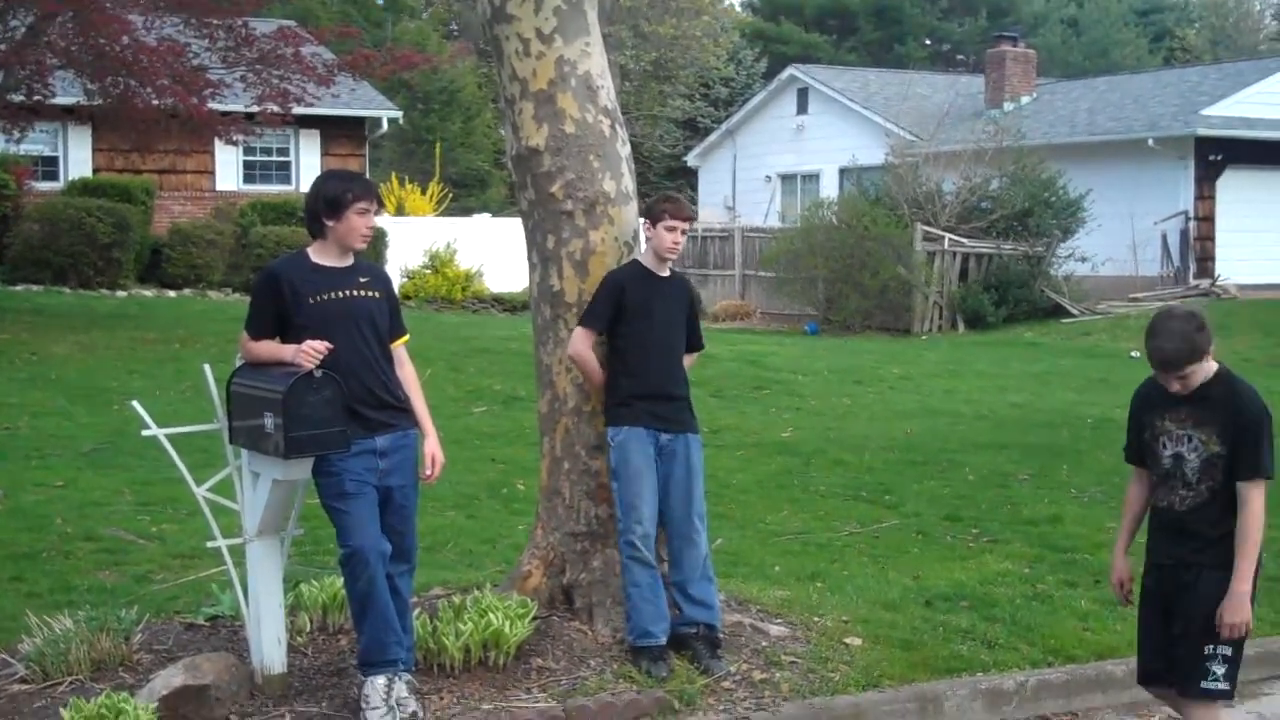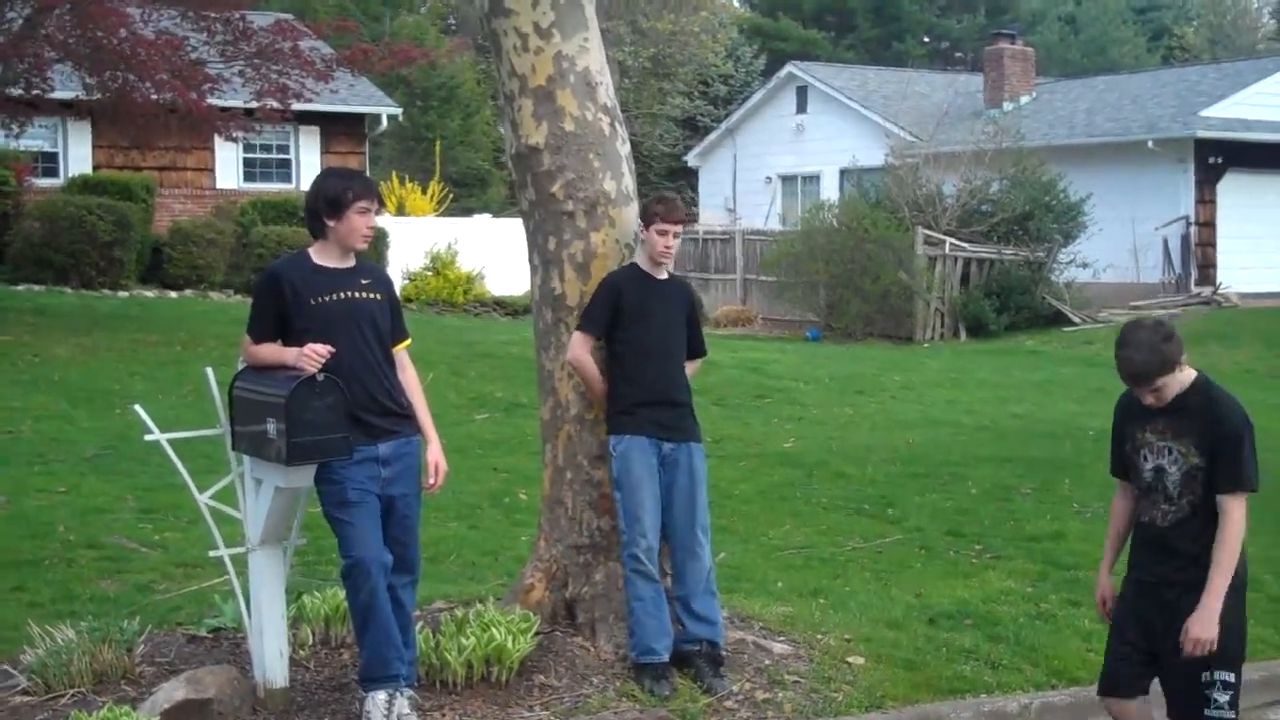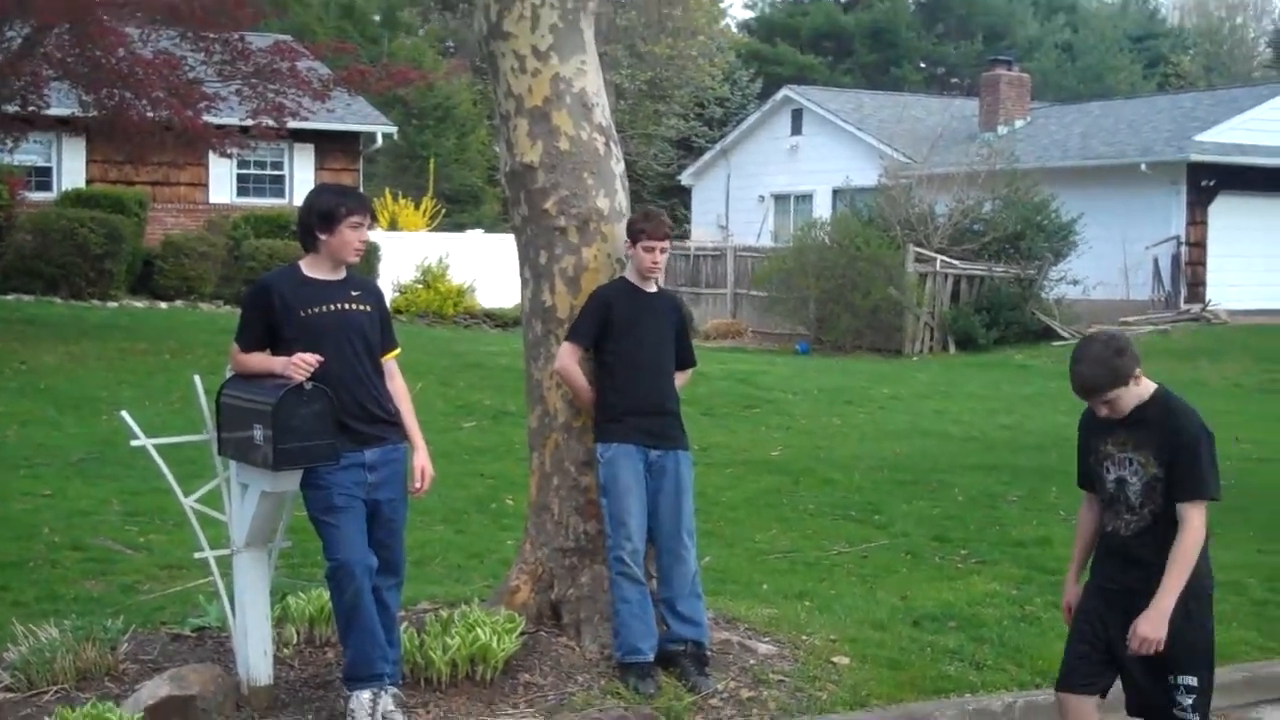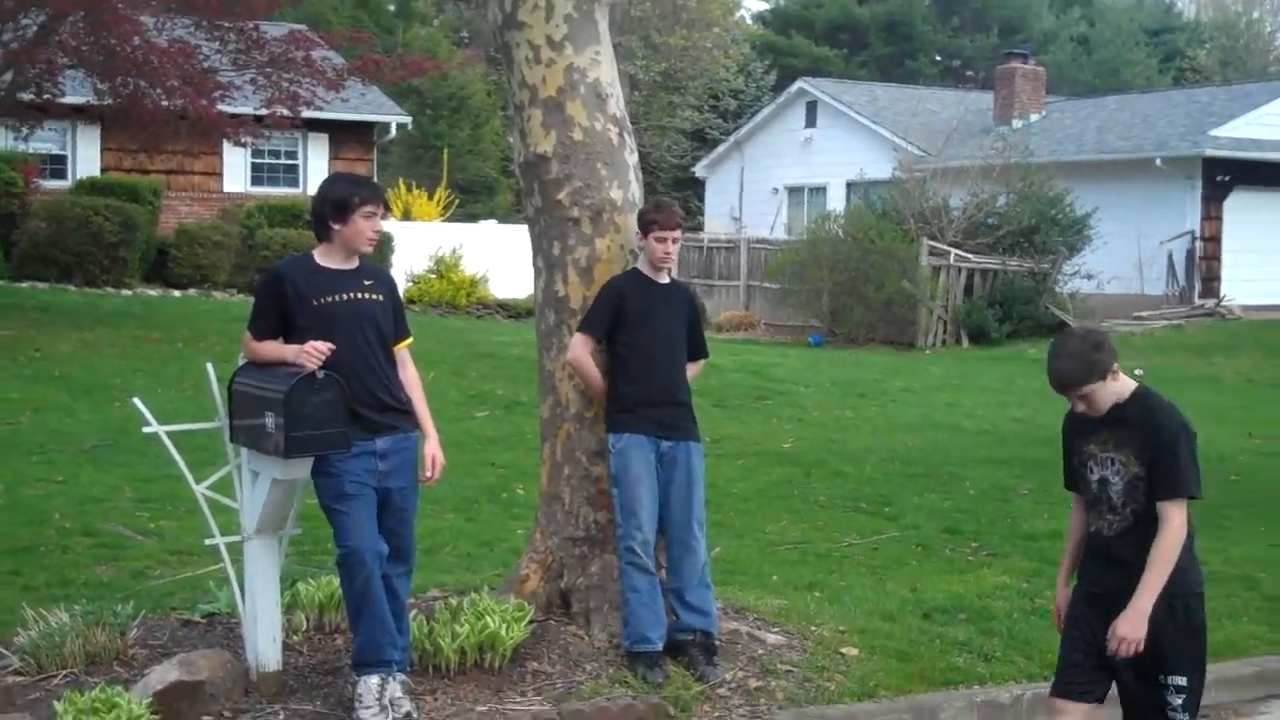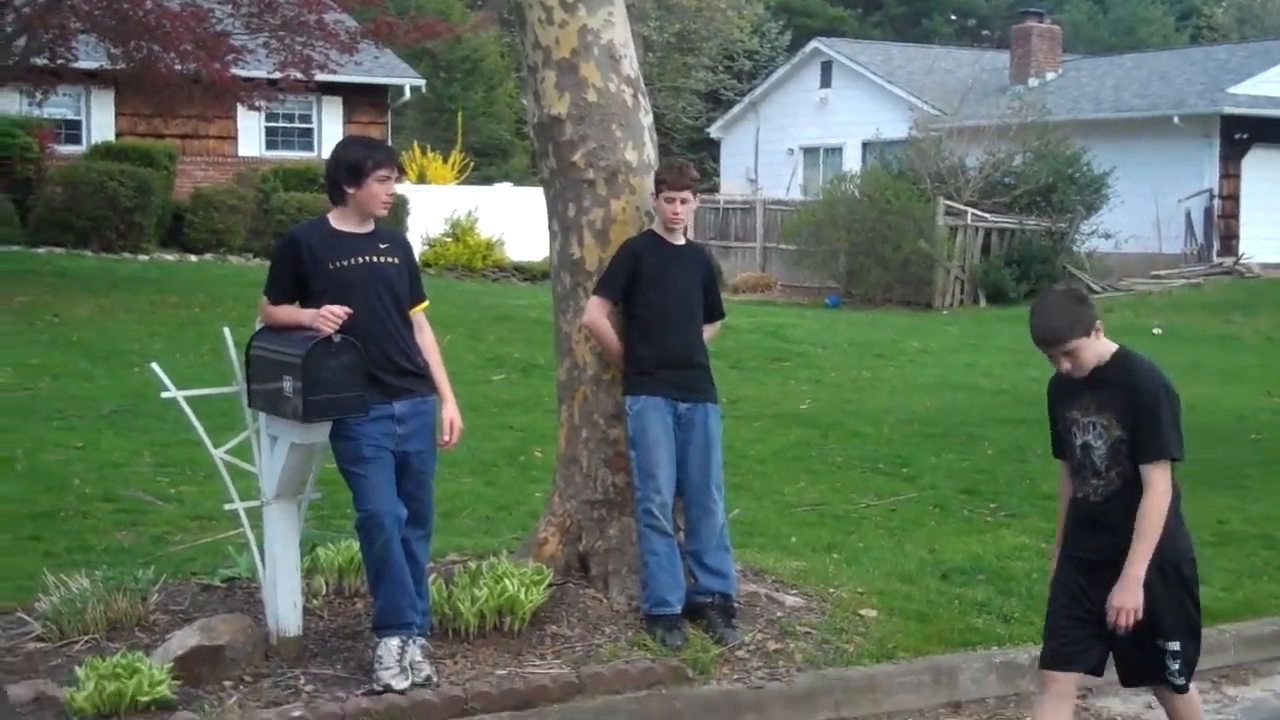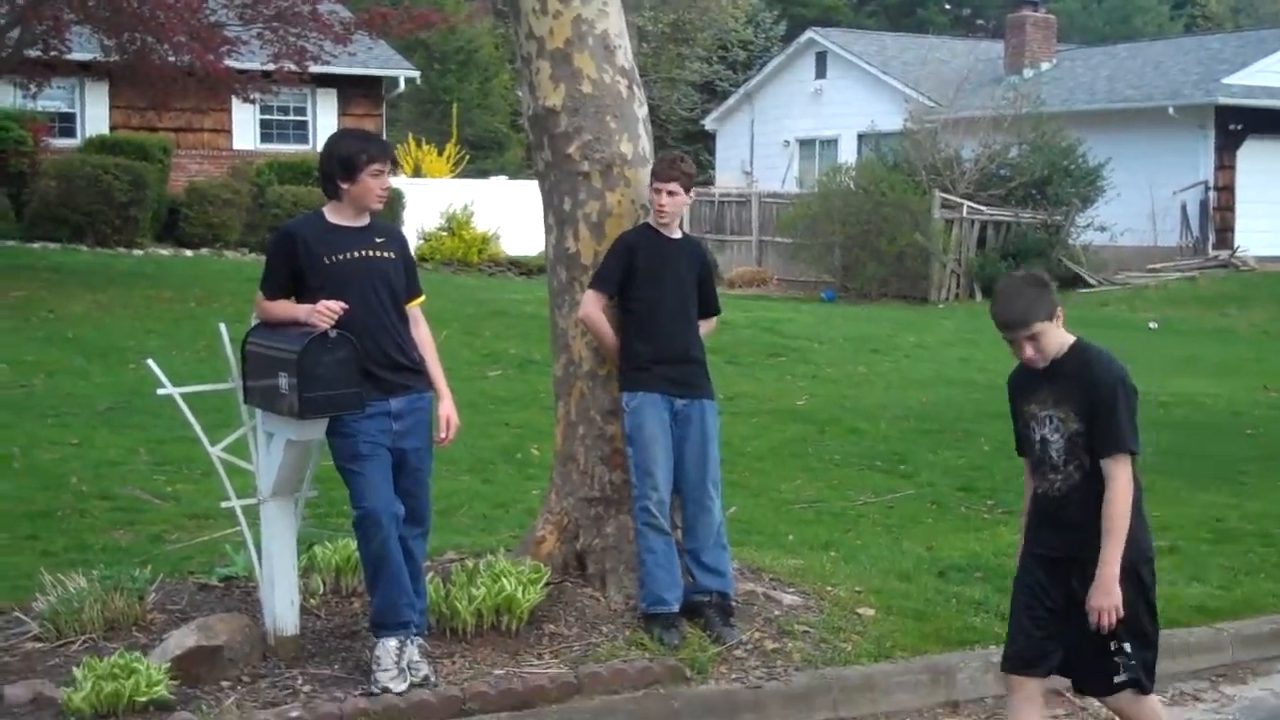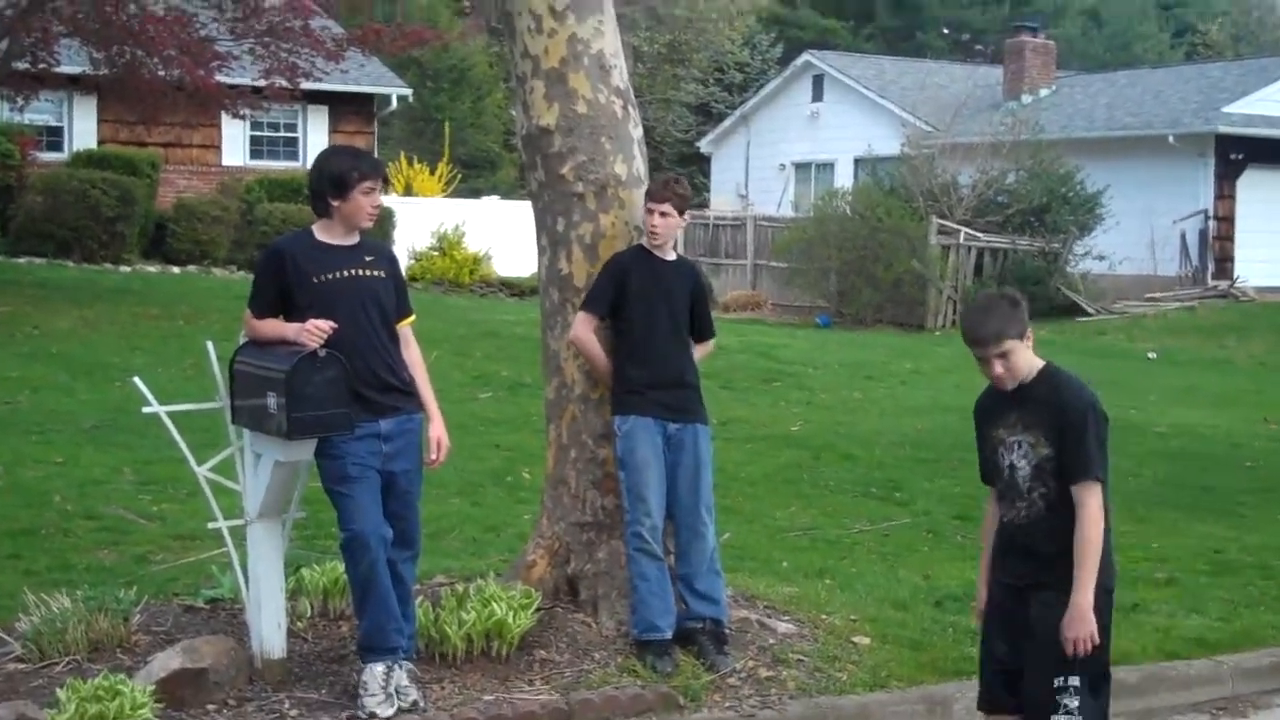
dt=0.1s
person 1, frame 1
left shoulder: (376, 279)
right shoulder: (283, 277)
right elbow: (251, 346)
left wrist: (428, 431)
right wrist: (292, 351)
left hip: (397, 438)
right hip: (340, 445)
left knee: (400, 558)
right knee: (365, 554)
left ankle: (396, 668)
right ankle: (384, 670)
person 1, frame 2
left shoulder: (377, 280)
right shoulder: (284, 278)
right elbow: (253, 350)
left wrist: (431, 439)
right wrist: (294, 354)
left hip: (399, 445)
right hip: (342, 452)
left knee: (401, 568)
right knee: (366, 563)
person 1, frame 3
left shoulder: (368, 292)
right shoulder: (275, 290)
right elbow: (241, 358)
left wrist: (418, 446)
right wrist: (283, 363)
left hip: (386, 452)
right hip: (328, 458)
left knee: (387, 572)
right knee: (351, 567)
person 1, frame 4
left shoulder: (381, 281)
right shoulder: (288, 278)
right elbow: (254, 346)
left wrist: (429, 434)
right wrist: (294, 351)
left hip: (398, 440)
right hip: (341, 446)
left knee: (396, 559)
right knee: (361, 554)
left ankle: (390, 669)
right ankle: (378, 671)
person 1, frame 5
left shoulder: (396, 245)
right shoulder: (303, 242)
right elbow: (270, 310)
left wrist: (447, 398)
right wrist: (311, 316)
left hip: (415, 404)
right hip: (359, 410)
left knee: (415, 523)
right knee: (380, 519)
left ankle: (410, 632)
right ankle: (398, 634)
person 1, frame 6
left shoulder: (392, 239)
right shoulder: (298, 237)
right elbow: (265, 306)
left wrist: (443, 393)
right wrist: (306, 311)
left hip: (412, 400)
right hip: (355, 406)
left knee: (413, 521)
right knee: (378, 516)
left ankle: (408, 632)
right ankle: (396, 633)
person 1, frame 7
left shoulder: (382, 257)
right shoulder: (287, 254)
right elbow: (254, 325)
left wrist: (433, 414)
right wrist: (295, 330)
left hip: (401, 421)
right hip: (344, 427)
left knee: (402, 544)
right knee: (366, 539)
left ankle: (396, 656)
right ankle: (383, 658)
person 2, frame 1
left shoulder: (683, 289)
right shoulder: (621, 281)
right elbow: (579, 347)
left wrist: (665, 384)
right wrist: (616, 391)
left hip: (680, 424)
right hip: (632, 425)
left knee: (690, 531)
right knee: (639, 533)
person 2, frame 2
left shoulder: (683, 293)
right shoulder: (618, 286)
right elbow: (576, 352)
left wrist: (668, 393)
right wrist: (614, 400)
left hip: (682, 432)
right hip: (633, 434)
left knee: (693, 544)
right knee: (642, 547)
left ankle: (700, 644)
right ankle: (650, 655)
person 2, frame 3
left shoulder: (672, 306)
right shoulder: (607, 298)
right elbow: (565, 362)
left wrist: (658, 401)
right wrist: (603, 410)
left hip: (670, 440)
right hip: (621, 441)
left knee: (679, 548)
right knee: (627, 551)
person 2, frame 4
left shoulder: (684, 298)
right shoulder: (620, 290)
right elbow: (577, 354)
left wrist: (669, 392)
right wrist: (615, 400)
left hip: (681, 431)
right hip: (632, 432)
left knee: (689, 538)
right knee: (638, 540)
person 2, frame 5
left shoulder: (700, 259)
right shoulder: (635, 252)
right elbow: (594, 316)
left wrist: (686, 354)
right wrist: (632, 363)
left hip: (698, 393)
right hip: (649, 394)
left knee: (707, 500)
right knee: (656, 503)
person 2, frame 6
left shoulder: (696, 252)
right shoulder: (631, 245)
right elbow: (589, 311)
left wrist: (682, 349)
right wrist: (627, 357)
left hip: (695, 388)
right hip: (645, 390)
left knee: (704, 497)
right knee: (654, 500)
person 2, frame 7
left shoulder: (690, 275)
right shoulder: (623, 266)
right elbow: (581, 332)
left wrist: (676, 373)
right wrist: (620, 380)
left hip: (688, 412)
right hip: (638, 413)
left knee: (697, 522)
right knee: (646, 525)
left ankle: (705, 621)
right ankle: (653, 631)
person 3, frame 1
left shoulder: (1244, 406)
right shoulder: (1147, 397)
left elbow: (1252, 502)
left wrist: (1239, 591)
right wrist: (1122, 552)
left hip: (1218, 567)
right hip: (1163, 561)
right knee: (1159, 682)
person 3, frame 2
left shoulder: (1224, 416)
right shoulder: (1129, 408)
left elbow: (1232, 515)
left wrist: (1209, 607)
right wrist: (1106, 566)
left hip: (1205, 583)
right hip: (1145, 577)
person 3, frame 3
left shoulder: (1183, 426)
right shoulder: (1093, 423)
left elbow: (1193, 525)
left wrist: (1160, 609)
right wrist: (1074, 575)
left hip: (1173, 591)
right hip: (1108, 585)
person 3, frame 4
left shoulder: (1164, 424)
right shoulder: (1077, 422)
left elbow: (1174, 524)
left wrist: (1140, 610)
right wrist: (1064, 580)
left hip: (1162, 592)
right hip: (1096, 588)
person 3, frame 5
left shoulder: (1146, 385)
right shoulder: (1061, 388)
left elbow: (1158, 486)
left wrist: (1132, 579)
right wrist: (1060, 548)
left hip: (1150, 559)
right hip: (1083, 555)
left knee: (1171, 684)
right knee: (1056, 677)
person 3, frame 6
left shoulder: (1104, 377)
right shoulder: (1021, 382)
left elbow: (1120, 480)
left wrist: (1107, 576)
right wrist: (1026, 546)
left hip: (1107, 559)
right hip: (1045, 554)
right knee: (1022, 679)
person 3, frame 7
left shoulder: (1072, 402)
right shoulder: (988, 406)
left elbow: (1090, 506)
left wrist: (1081, 602)
right wrist: (984, 580)
left hip: (1065, 585)
right hip: (1011, 583)
